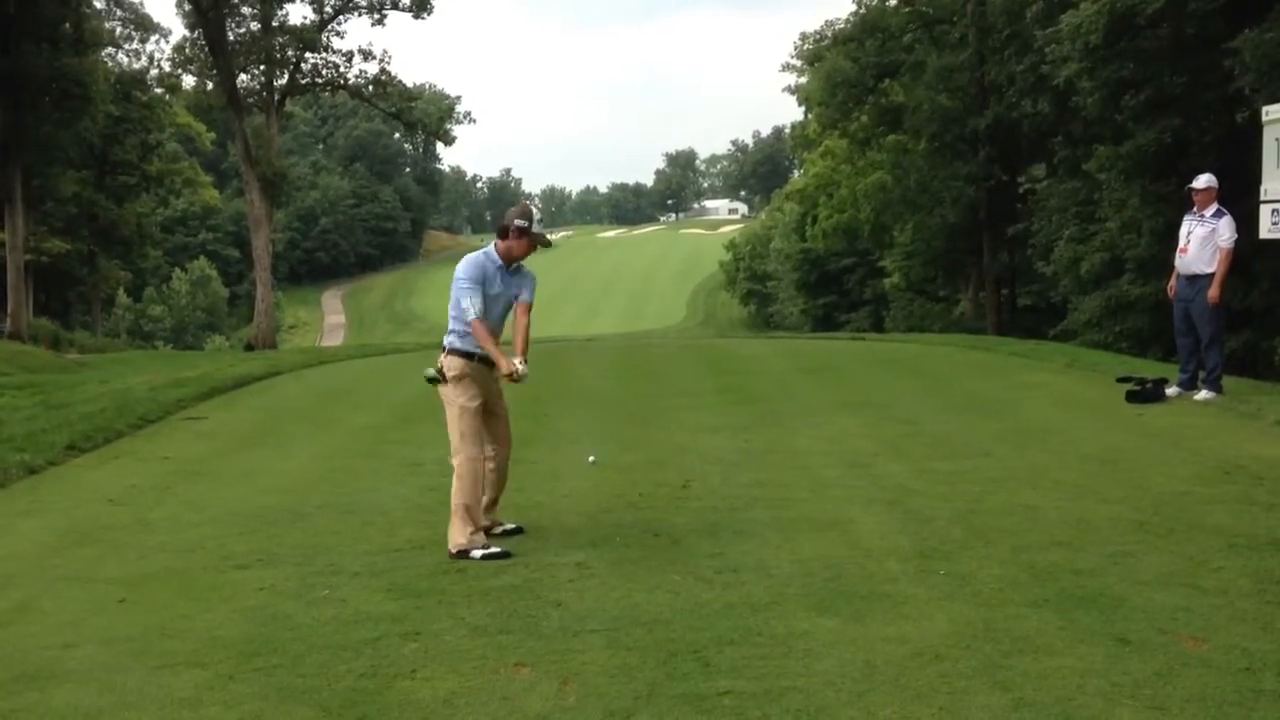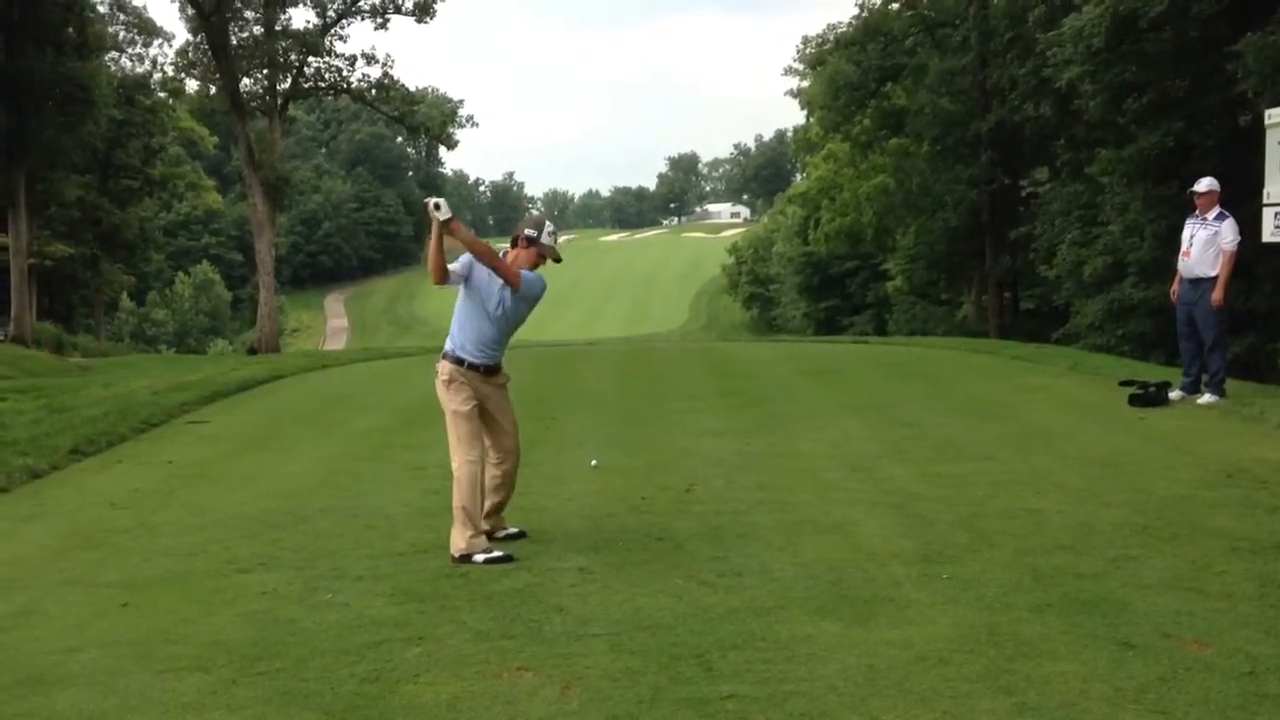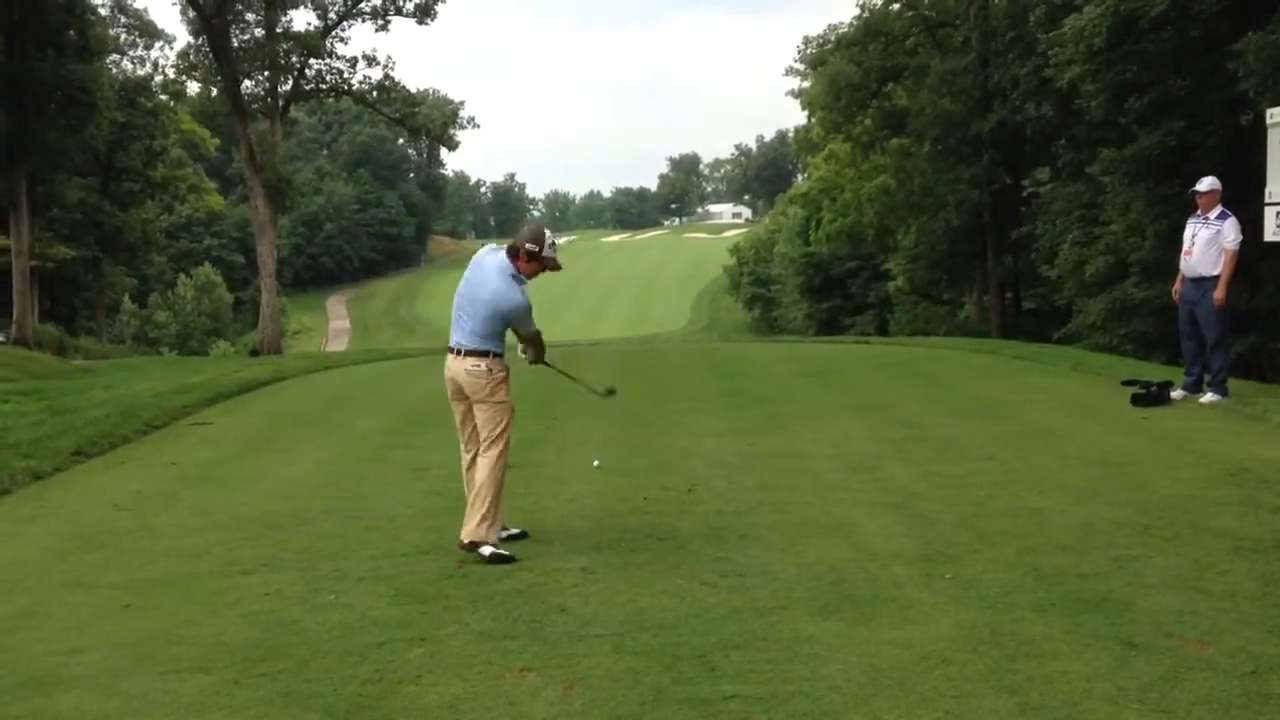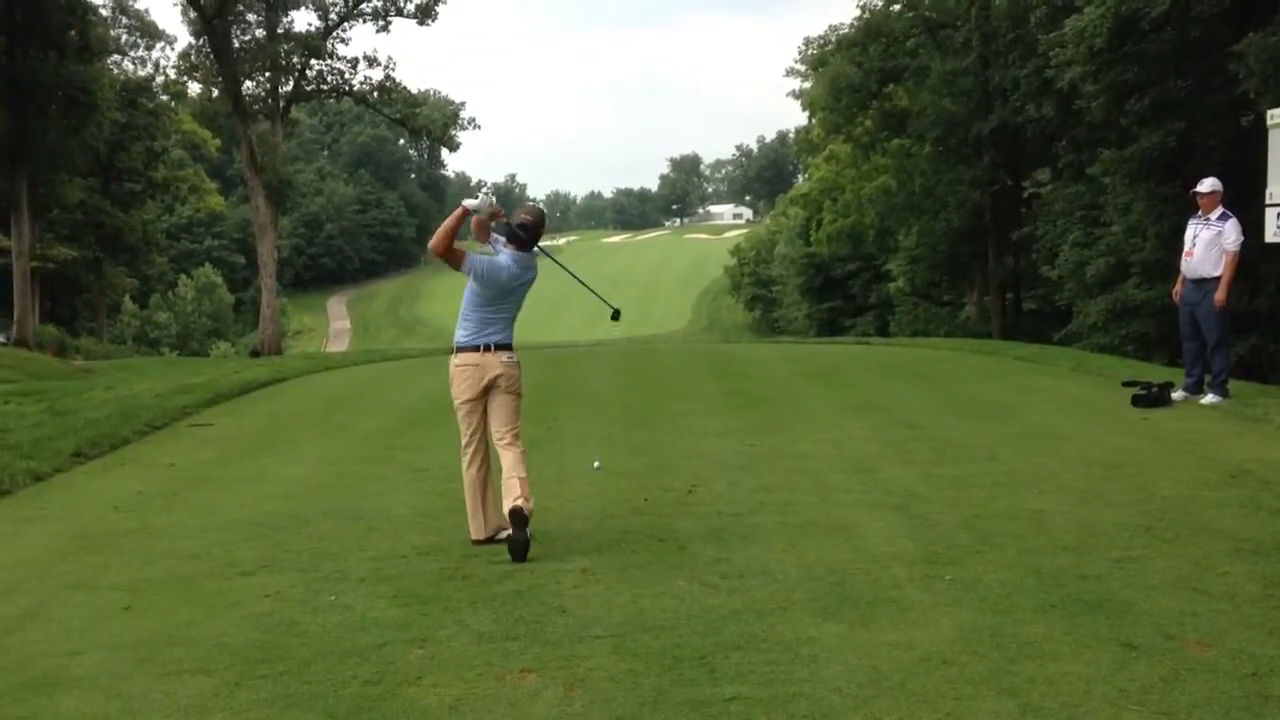
dt=0.5s
person 1, frame 1
left shoulder: (524, 277)
right shoulder: (473, 264)
left elbow: (523, 316)
right elbow: (478, 324)
left wrist: (520, 359)
right wrist: (500, 359)
left hip: (487, 369)
right hip: (459, 367)
left knee: (499, 446)
right knee: (469, 453)
left ankle: (485, 519)
right ankle: (464, 539)
person 1, frame 2
left shoulder: (535, 284)
right shoulder: (473, 263)
left elbow: (494, 263)
right elbow: (439, 276)
left wrist: (452, 224)
right wrist: (438, 228)
left hip: (492, 376)
right hip: (456, 373)
left knee: (507, 452)
right knee: (469, 458)
left ankle: (490, 522)
right ankle: (467, 543)
person 1, frame 3
left shoulder: (486, 254)
right shoulder: (517, 298)
right elbow: (530, 337)
right wrist: (537, 352)
left hip: (454, 363)
right hip: (485, 369)
left knee: (473, 449)
right knee: (492, 451)
left ankle: (488, 524)
right ankle: (478, 533)
person 1, frame 4
left shoulder: (491, 268)
right shoulder: (528, 264)
left elbow: (437, 247)
right elbow: (484, 231)
left wrist: (466, 209)
right wrist: (484, 211)
left hip: (466, 363)
right hip: (504, 361)
left knee: (473, 449)
right knee: (509, 441)
left ankle: (484, 526)
right ankle: (517, 507)
person 2, frame 1
left shoulder: (1222, 219)
right shoulder: (1188, 217)
left elbow: (1225, 254)
left wrist: (1216, 286)
right wrist: (1174, 278)
left hip: (1204, 283)
right hip: (1184, 282)
left knee: (1209, 336)
right knee: (1184, 334)
left ankle: (1212, 385)
right ankle: (1186, 381)
person 2, frame 2
left shoulder: (1224, 222)
right shoulder: (1190, 220)
left elbow: (1228, 256)
left wrist: (1219, 289)
right wrist: (1176, 282)
left hip: (1207, 286)
right hip: (1187, 285)
left knee: (1212, 339)
right knee: (1186, 337)
left ankle: (1215, 388)
right ankle: (1189, 384)
person 2, frame 3
left shoulder: (1226, 221)
right shoulder: (1192, 220)
left elbow: (1230, 256)
left wrist: (1221, 288)
right wrist: (1179, 281)
left hip: (1210, 285)
right hip: (1189, 285)
left knee: (1214, 338)
right knee: (1189, 337)
left ankle: (1217, 387)
right ankle: (1192, 383)
person 2, frame 4
left shoulder: (1227, 222)
right shoulder: (1193, 221)
left elbow: (1231, 257)
left wrist: (1222, 289)
right wrist: (1179, 282)
left hip: (1210, 286)
right hip: (1189, 286)
left knee: (1215, 340)
right knee: (1189, 338)
left ankle: (1218, 389)
right ankle: (1192, 384)
